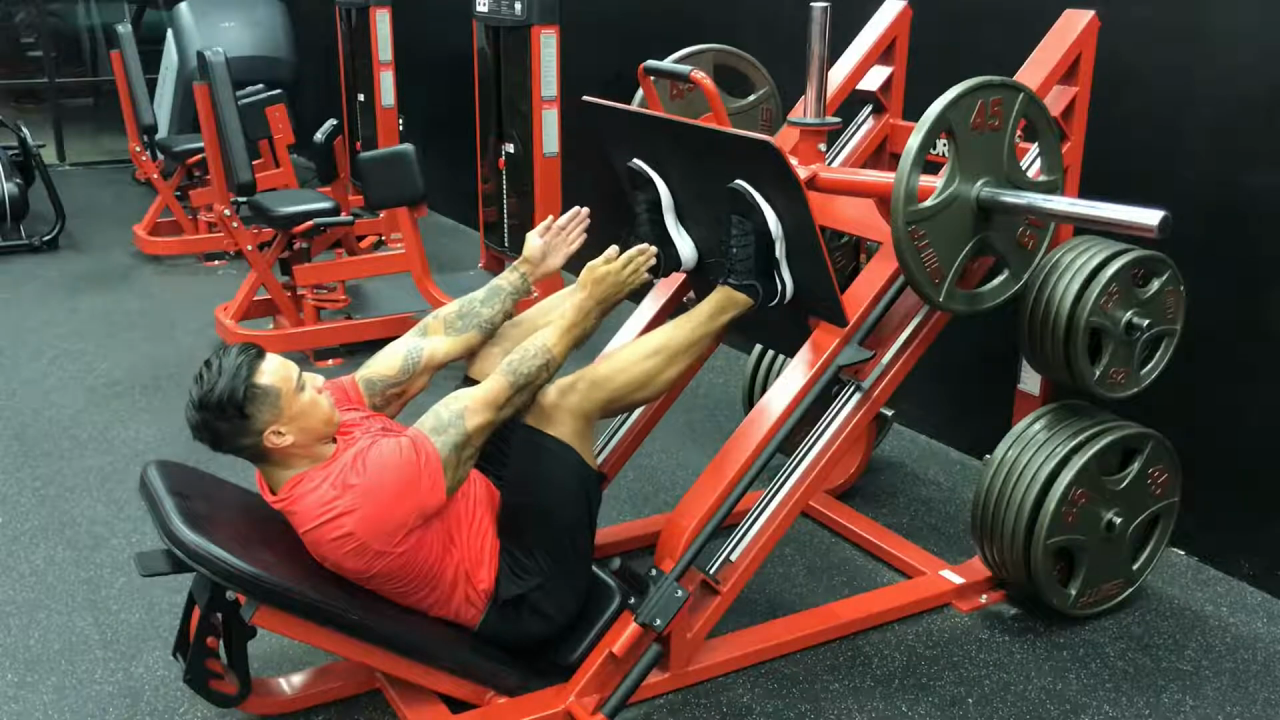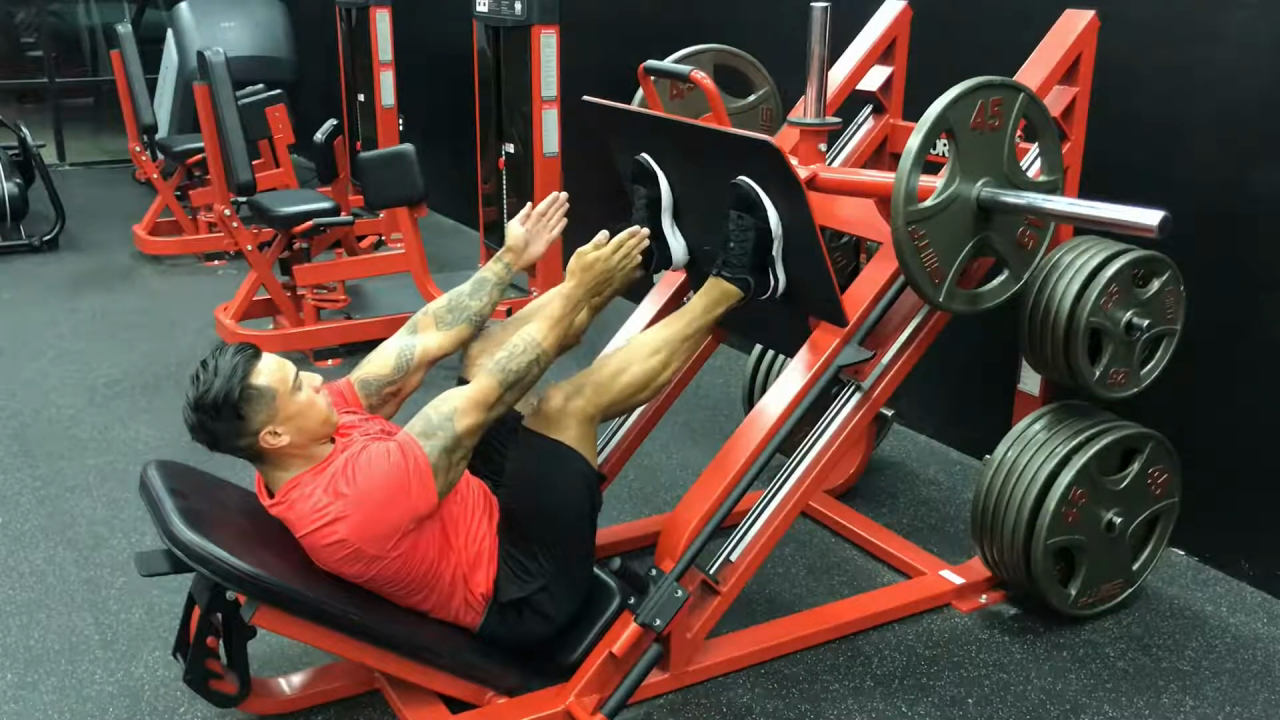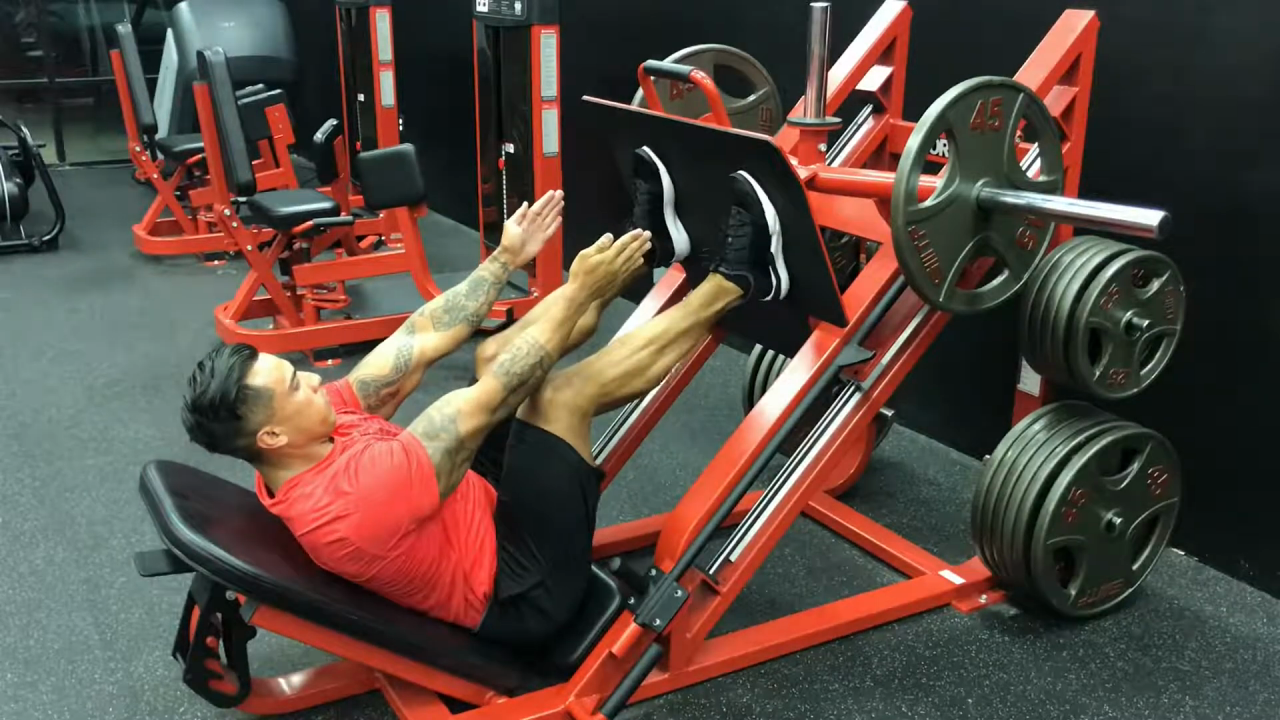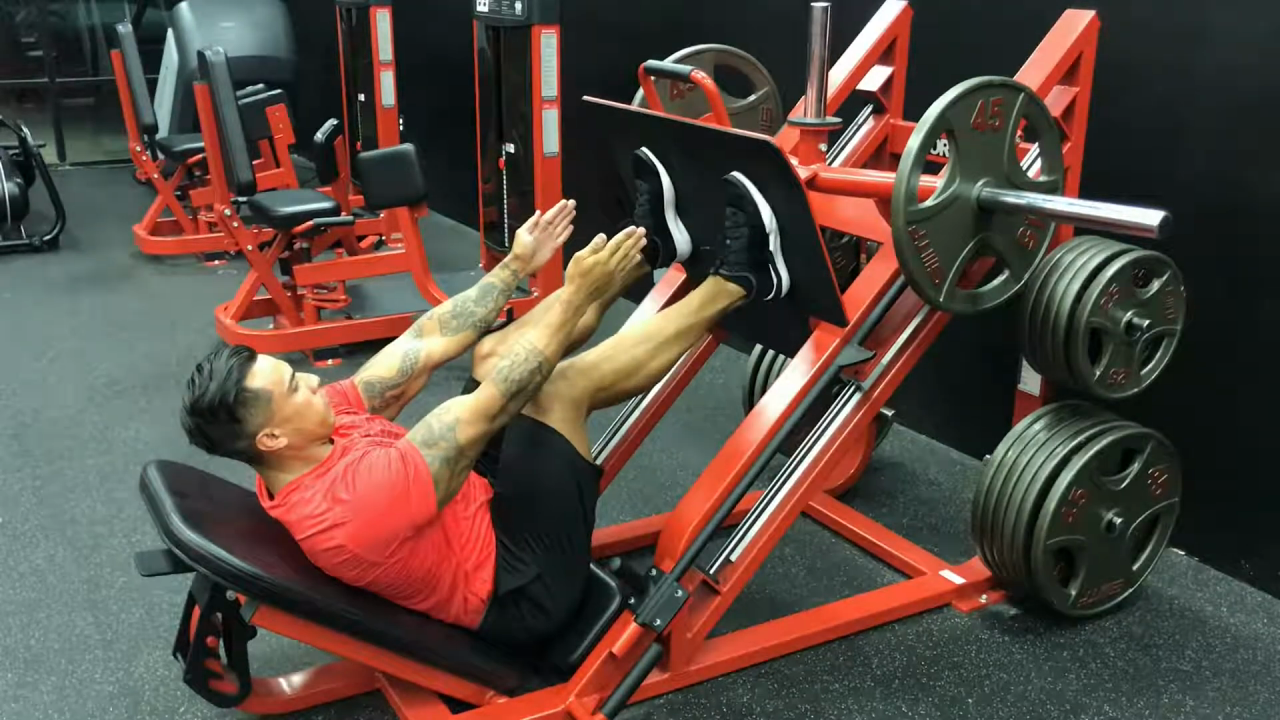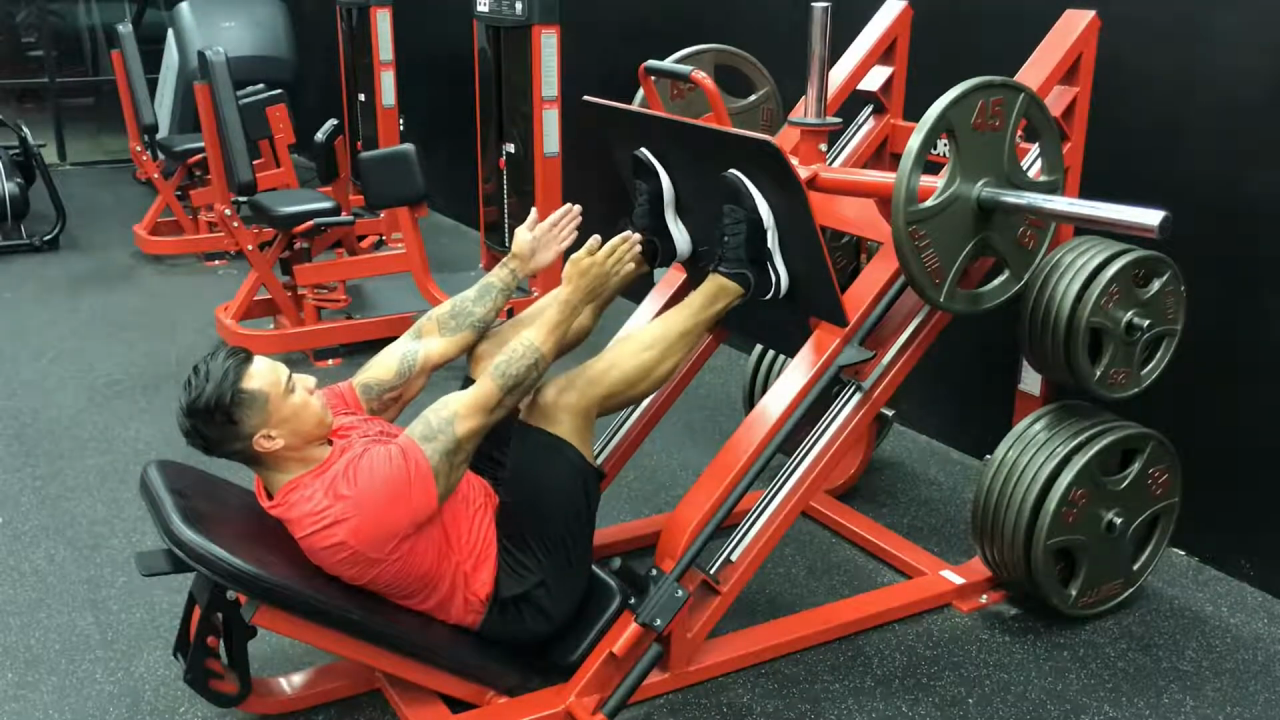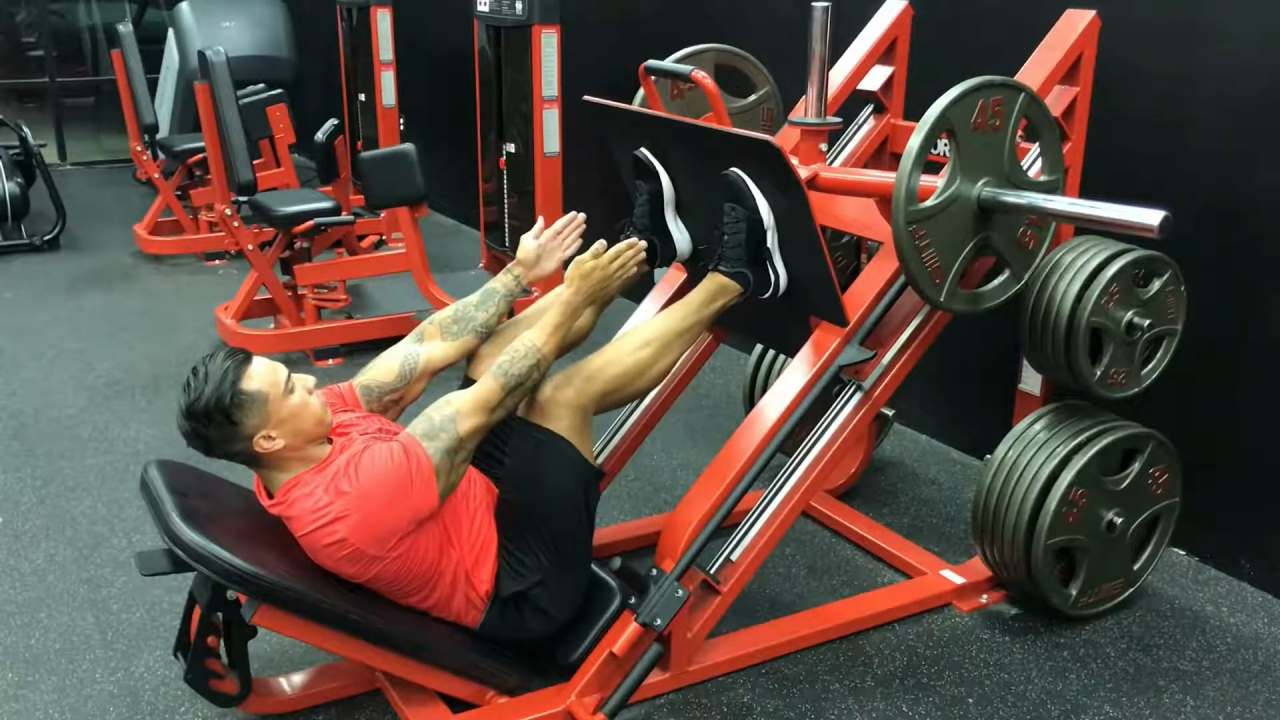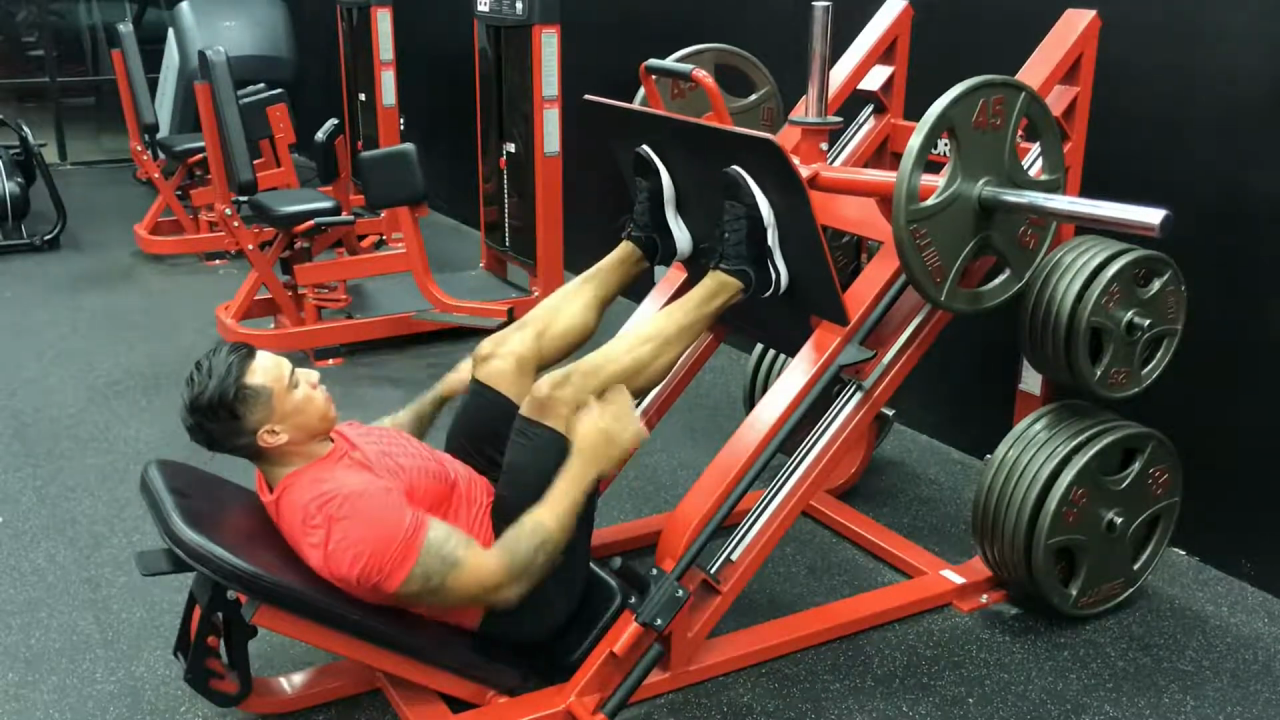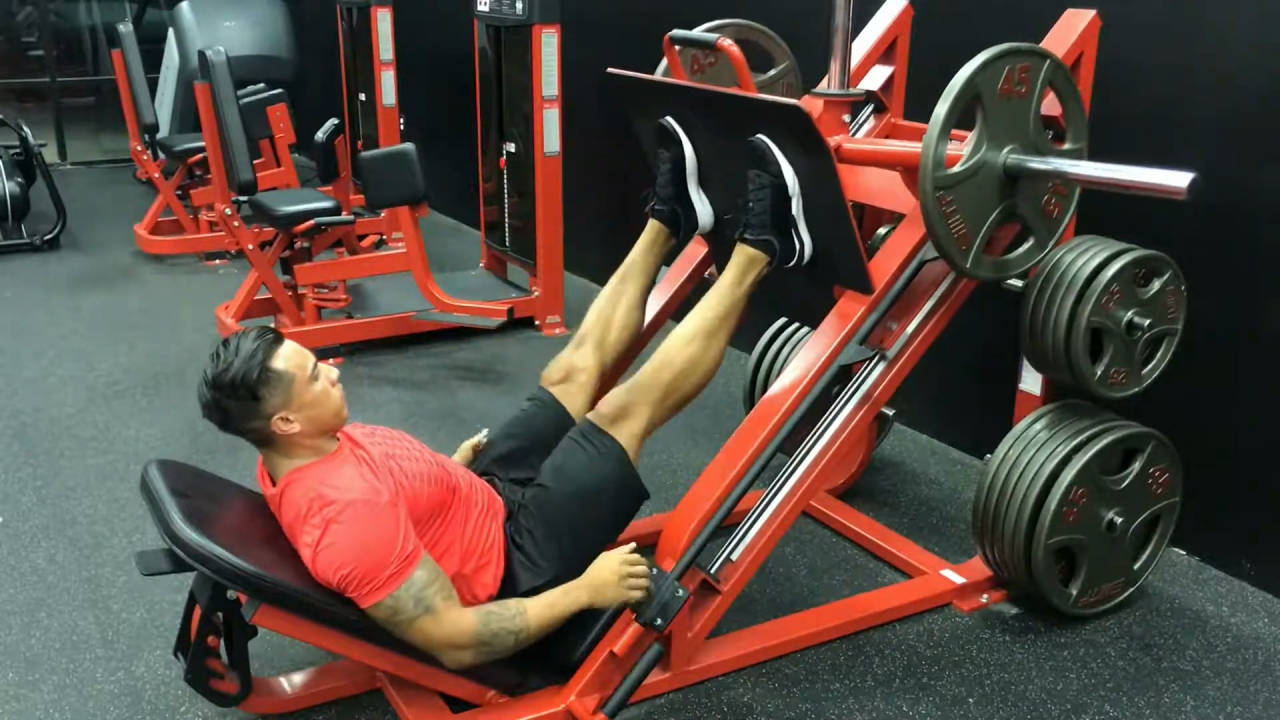
dt=0.5s
person 1, frame 1
left shoulder: (312, 423)
right shoulder: (356, 490)
left elbow: (430, 347)
right elbow: (498, 401)
left wrist: (527, 269)
right wrist: (588, 301)
left hip: (485, 511)
right hip: (521, 590)
left knee: (490, 349)
right knee: (562, 398)
left ankle: (647, 259)
right ankle: (739, 292)
person 1, frame 2
left shoulder: (303, 443)
right shoulder: (350, 497)
left elbow: (421, 343)
right elbow: (486, 403)
left wrist: (510, 259)
right wrist: (576, 290)
left hip: (485, 513)
right hip: (521, 592)
left knee: (483, 349)
right knee: (566, 405)
left ankle: (642, 252)
right ankle: (732, 284)
person 1, frame 3
left shoulder: (304, 439)
right shoulder: (351, 495)
left elbow: (418, 345)
right elbow: (490, 405)
left wrist: (506, 258)
right wrist: (580, 290)
left hip: (489, 513)
right hip: (520, 590)
left knee: (495, 354)
right knee: (563, 394)
left ankle: (646, 244)
right ankle: (735, 284)
person 1, frame 4
left shoulder: (312, 431)
right shoulder: (349, 503)
left elbow: (424, 348)
right elbow: (492, 409)
left wrist: (518, 265)
right wrist: (577, 295)
left hip: (487, 509)
right hip: (520, 589)
left knee: (494, 352)
right knee: (559, 387)
left ankle: (647, 248)
right ankle: (733, 284)
person 1, frame 5
left shoulder: (312, 430)
right shoulder: (348, 500)
left elbow: (425, 348)
right elbow: (487, 404)
left wrist: (516, 266)
right wrist: (574, 295)
left hip: (486, 507)
right hip: (519, 589)
left knee: (491, 347)
right knee: (564, 397)
left ankle: (646, 247)
right ankle: (734, 280)
person 1, frame 6
left shoulder: (314, 429)
right shoulder: (353, 498)
left elbow: (428, 351)
right elbow: (488, 404)
left wrist: (520, 273)
right wrist: (577, 297)
left hip: (481, 508)
right hip: (520, 589)
left knee: (493, 348)
right knee: (559, 396)
left ankle: (647, 245)
right ankle: (732, 282)
person 1, frame 7
left shoulder: (292, 460)
right shoulder: (345, 515)
right elbow: (498, 580)
left wrist: (439, 393)
right wrist: (586, 463)
left hip: (477, 505)
right hip: (517, 589)
left knee: (501, 354)
right knee: (557, 394)
left ankle: (645, 243)
right ankle: (732, 280)
person 1, frame 8
left shoulder: (299, 456)
right shoulder: (344, 519)
right elbow: (456, 644)
left wrist: (451, 464)
right wrist: (586, 590)
left hip: (488, 499)
right hip: (523, 568)
left knee: (572, 371)
right knee: (623, 409)
left ankle: (667, 221)
right ankle: (756, 253)
